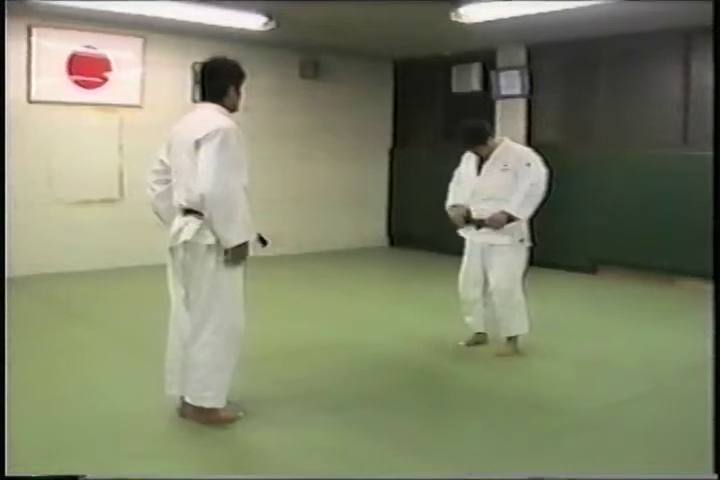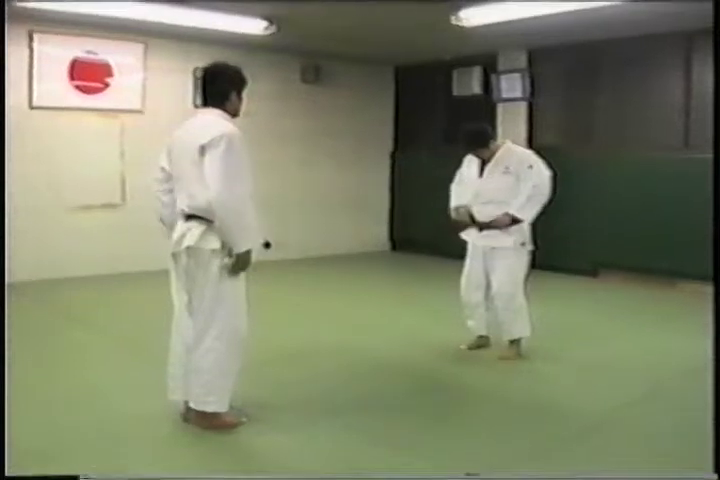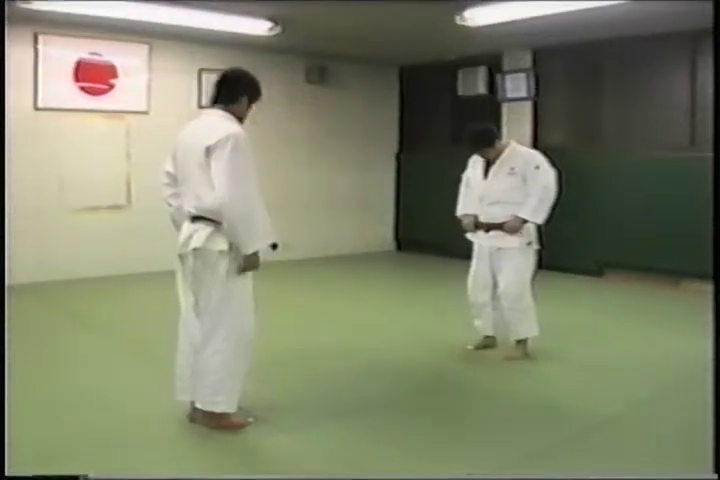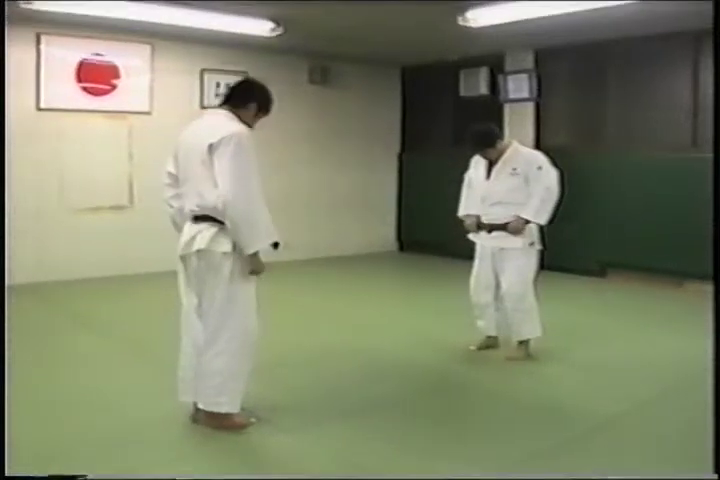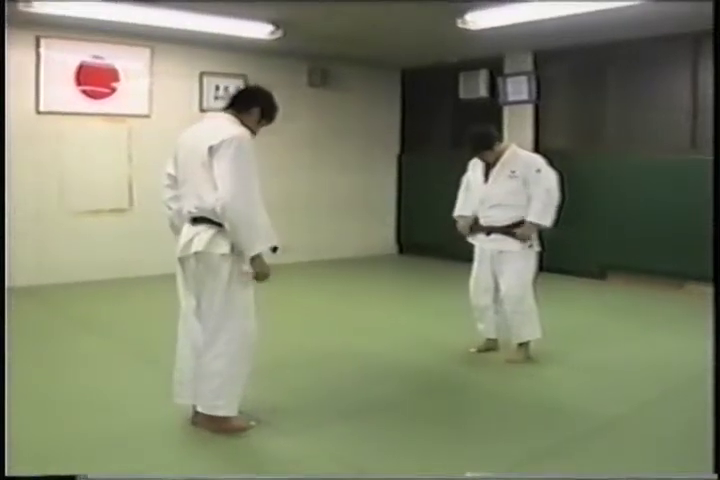
dt=0.2s
person 1, frame 1
left shoulder: (184, 125)
right shoulder: (221, 127)
left elbow: (159, 182)
right elbow: (216, 189)
left wrist: (179, 222)
right wrist: (237, 237)
left hip: (185, 232)
right hip: (212, 238)
left knee: (188, 315)
right knee: (216, 320)
left ankle: (188, 395)
right ankle: (203, 402)
person 1, frame 2
left shoulder: (184, 131)
right shoulder: (224, 133)
left elbow: (165, 189)
right elbow: (227, 197)
left wrist: (181, 228)
right wrist: (243, 246)
left hip: (186, 237)
right hip: (215, 242)
left knee: (190, 320)
right knee: (218, 325)
left ankle: (191, 400)
right ankle: (206, 407)
person 1, frame 3
left shoulder: (189, 131)
right shoulder: (230, 134)
left elbow: (171, 189)
right elbow: (235, 197)
right wrist: (251, 246)
left hip: (192, 236)
right hip: (220, 242)
left knee: (197, 321)
right knee: (226, 325)
left ankle: (198, 401)
right ankle: (213, 408)
person 1, frame 4
left shoulder: (191, 131)
right shoulder: (234, 133)
left elbow: (173, 190)
right elbow: (238, 197)
right wrist: (253, 249)
left hip: (194, 237)
right hip: (223, 242)
left knee: (199, 322)
right knee: (229, 326)
left ankle: (200, 401)
right ankle: (216, 409)
person 1, frame 5
left shoulder: (191, 133)
right shoulder: (235, 136)
left elbow: (172, 192)
right elbow: (237, 200)
right wrist: (256, 252)
left hip: (193, 239)
right hip: (221, 244)
left knee: (197, 324)
right knee: (228, 329)
left ankle: (200, 404)
right ankle: (215, 410)
person 2, frame 1
left shoulder: (521, 155)
right shoulder: (469, 158)
left elbow: (534, 187)
right elbow: (458, 184)
left wrist: (506, 214)
right wrist: (456, 207)
left hip: (507, 233)
right hip: (476, 232)
left knee: (504, 286)
right knee: (470, 283)
left ankle: (512, 338)
right ankle: (479, 331)
person 2, frame 2
left shoulder: (523, 158)
right shoulder: (470, 161)
left elbow: (539, 189)
right elbow: (459, 185)
left wrist: (510, 215)
right wrist: (460, 207)
left hip: (510, 235)
right hip: (478, 234)
left knee: (506, 289)
right knee: (472, 287)
left ankle: (514, 342)
right ankle: (481, 334)
person 2, frame 3
left shoulder: (528, 158)
right shoulder: (475, 162)
left elbow: (545, 190)
right elbow: (467, 189)
left wrist: (521, 218)
right wrist: (467, 215)
left hip: (515, 236)
right hip: (484, 235)
left knee: (513, 289)
right knee: (479, 287)
left ankle: (521, 342)
right ankle: (488, 335)
person 2, frame 4
left shoulder: (530, 159)
right shoulder: (477, 162)
left elbow: (547, 190)
right elbow: (470, 189)
left wrist: (524, 219)
right wrist: (470, 215)
left hip: (517, 237)
right hip: (487, 236)
left knee: (516, 289)
right knee: (481, 287)
left ankle: (523, 343)
right ankle: (491, 335)
person 2, frame 5
left shoulder: (528, 162)
right shoulder: (475, 165)
left elbow: (547, 193)
right elbow: (467, 192)
left wrist: (531, 225)
right wrist: (464, 217)
left hip: (516, 239)
right hip: (485, 239)
left knee: (515, 292)
right knee: (481, 290)
left ankle: (523, 345)
right ankle: (490, 337)
